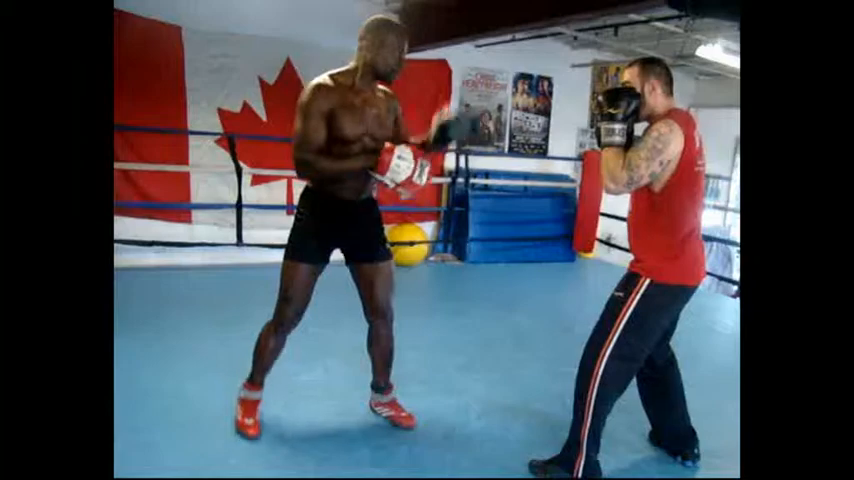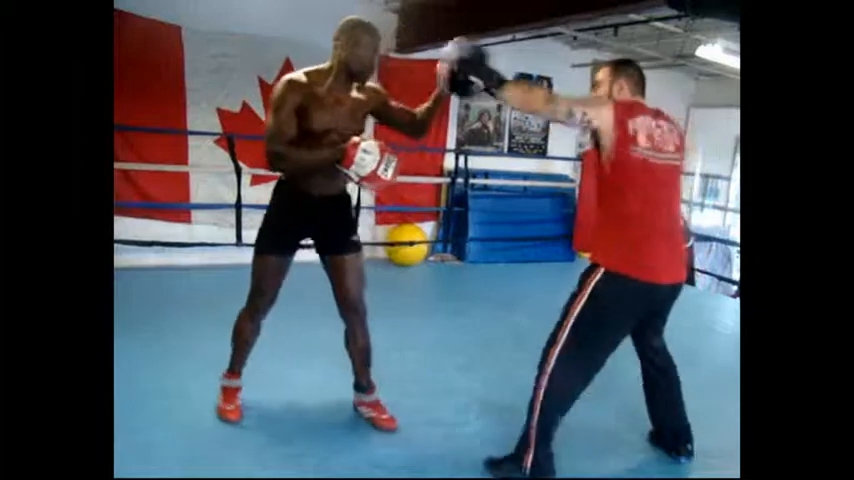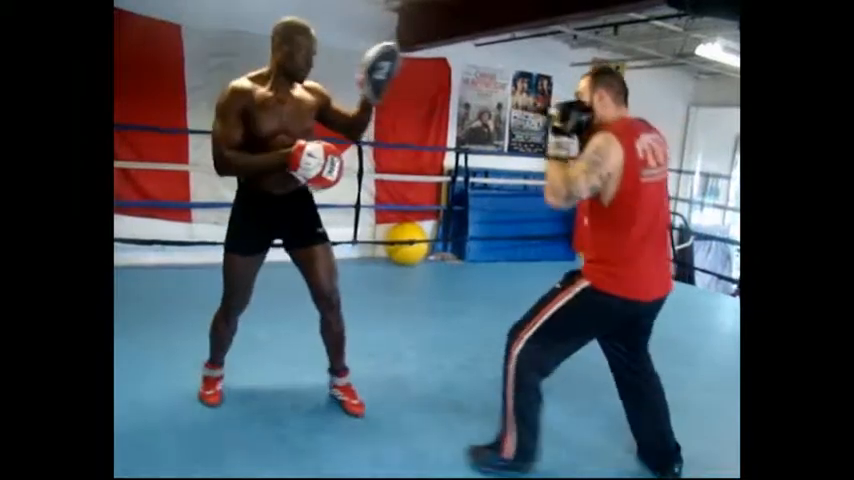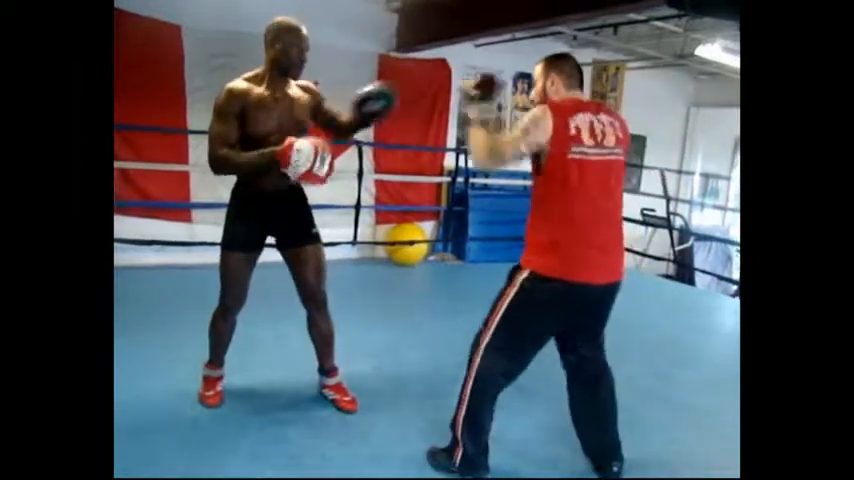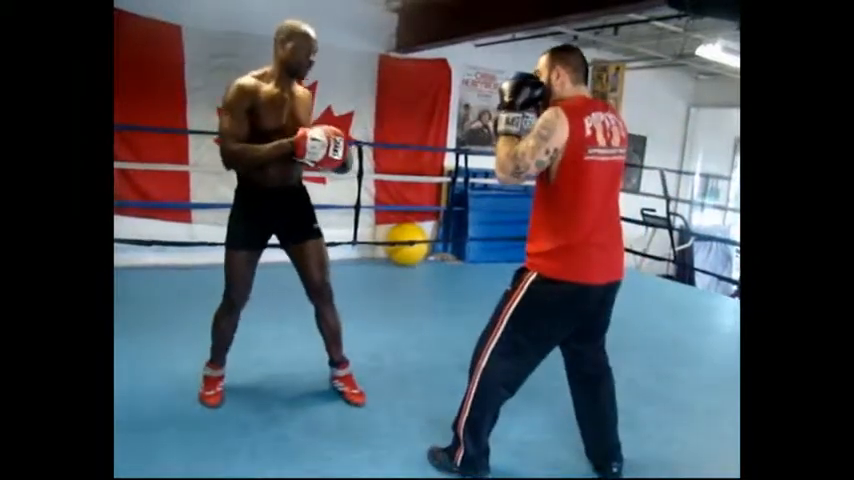
dt=0.4s
person 1, frame 1
left shoulder: (667, 130)
right shoulder: (680, 125)
left elbow: (617, 181)
right elbow: (639, 177)
left wrist: (612, 126)
right wrist: (617, 126)
left hip: (661, 271)
right hip: (678, 267)
left knee: (604, 361)
right knee: (653, 354)
right ankle: (680, 441)
person 1, frame 2
left shoulder: (611, 114)
right shoulder: (672, 129)
left elbow: (543, 102)
left wrist: (491, 79)
left hip: (624, 268)
right hip: (671, 270)
left knee: (563, 361)
right knee: (652, 346)
right ankle: (676, 437)
person 1, frame 3
left shoulder: (608, 141)
right shoulder: (651, 137)
left elbow: (559, 196)
left wrist: (560, 140)
right wrist: (581, 143)
left hip: (609, 282)
right hip: (653, 282)
left knee: (524, 347)
right knee: (633, 363)
person 1, frame 4
left shoulder: (548, 116)
right shoulder: (616, 123)
left elbow: (488, 156)
left wrist: (477, 108)
left hip: (552, 270)
right hip: (606, 271)
left knee: (492, 357)
right knee: (588, 360)
person 1, frame 5
left shoulder: (560, 118)
right shoulder: (613, 120)
left elbow: (510, 171)
left wrist: (510, 114)
left hip: (558, 271)
right hip: (605, 271)
left knee: (496, 359)
right knee: (590, 362)
person 2, frame 1
left shoulder: (388, 101)
right shoulder: (323, 92)
left elbow: (399, 150)
right elbow: (304, 163)
left wrist: (431, 140)
right wrist: (369, 161)
left hip: (364, 213)
right hip: (319, 211)
left knee: (382, 314)
right knee: (287, 316)
left ankle: (382, 395)
right ankle: (251, 393)
person 2, frame 2
left shoulder: (369, 96)
right shoulder: (295, 87)
left elbow: (415, 126)
right elbow: (276, 157)
left wrist: (441, 93)
right wrist: (338, 153)
left hip: (336, 207)
right hip: (291, 203)
left knee: (355, 309)
right knee: (259, 304)
left ankle: (365, 394)
right ankle: (232, 381)
person 2, frame 3
left shoulder: (314, 94)
right shoulder: (240, 94)
left elbow: (353, 130)
right elbow: (223, 161)
left wrist: (369, 97)
right wrist: (284, 157)
left hip: (298, 204)
right hip: (253, 206)
left knee: (328, 298)
right knee: (234, 303)
left ankle: (340, 378)
right ankle: (214, 371)
person 2, frame 4
left shoulder: (307, 94)
right shoulder: (237, 94)
left elbow: (340, 128)
right elbow: (218, 159)
left wrist: (364, 114)
right wrist: (274, 155)
left hip: (292, 203)
right hip: (249, 205)
left knee: (316, 297)
right knee: (231, 302)
left ankle: (330, 378)
right ankle: (213, 372)
person 2, frame 5
left shoulder: (304, 96)
right shoulder: (246, 90)
right elbow: (231, 155)
left wrist: (323, 151)
right wrist: (290, 145)
left hip: (295, 199)
right hip: (253, 201)
left knee: (322, 290)
right knee: (235, 299)
left ankle: (340, 371)
right ankle: (214, 371)
